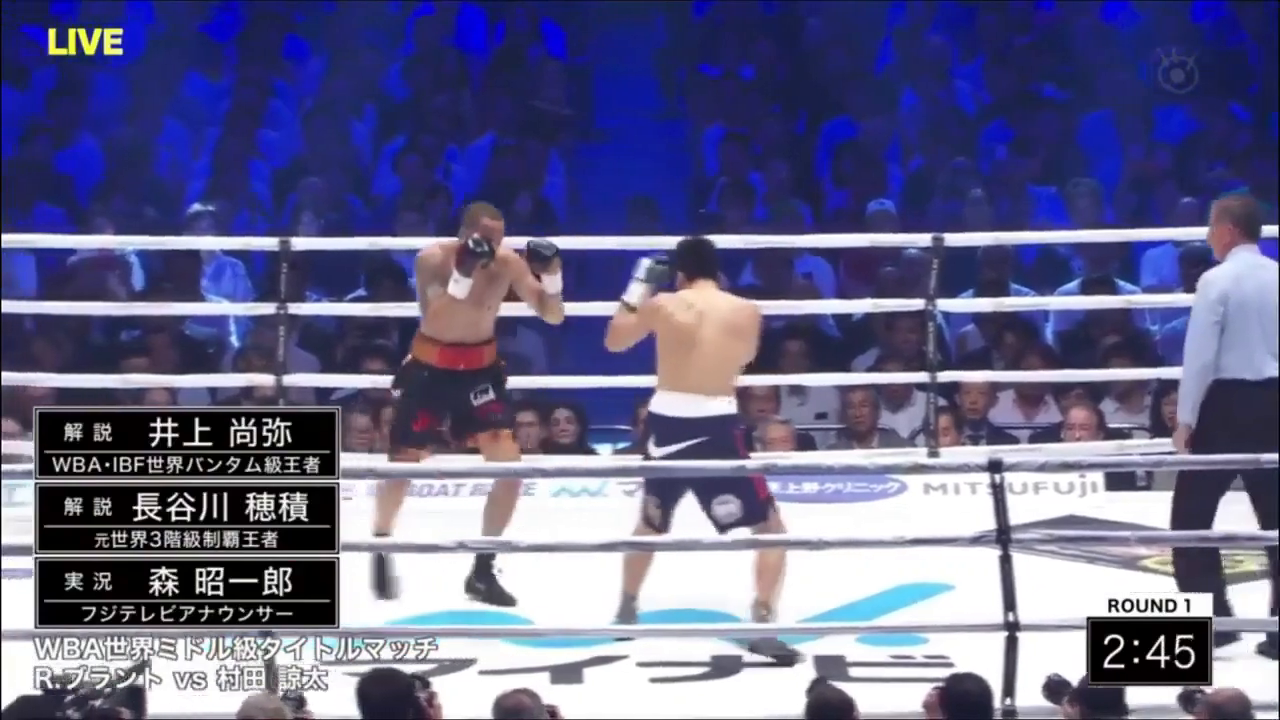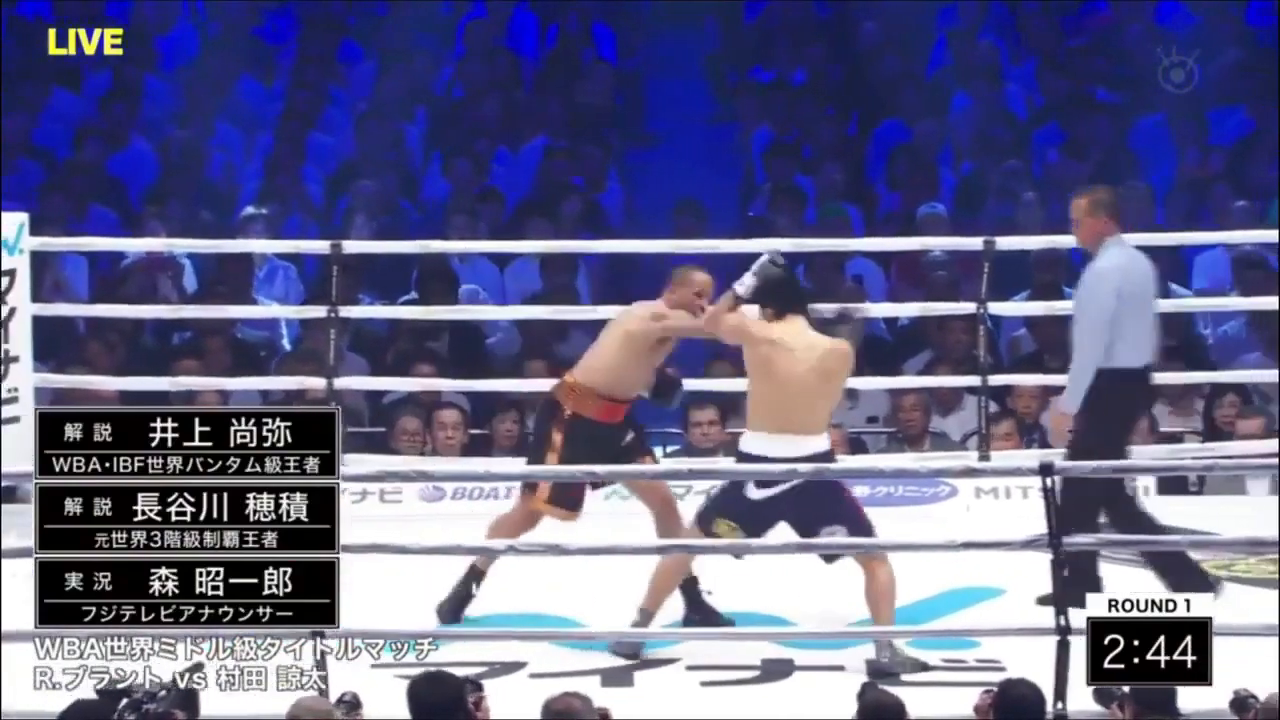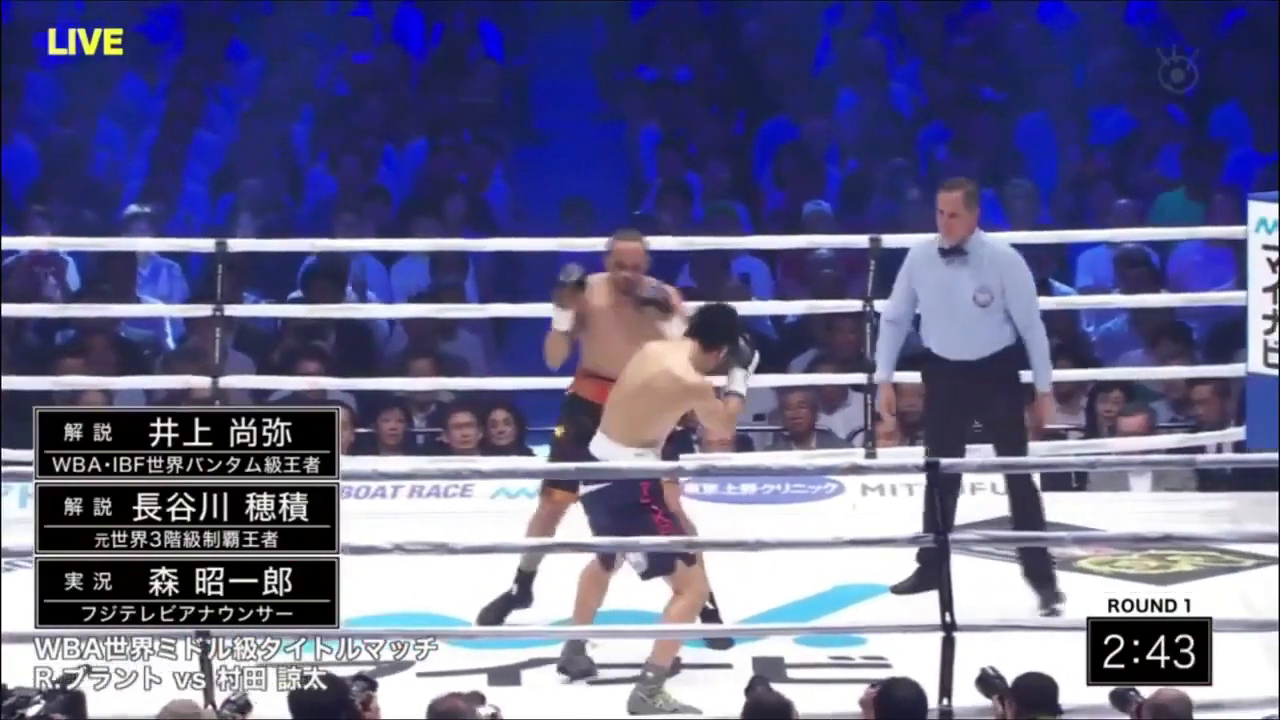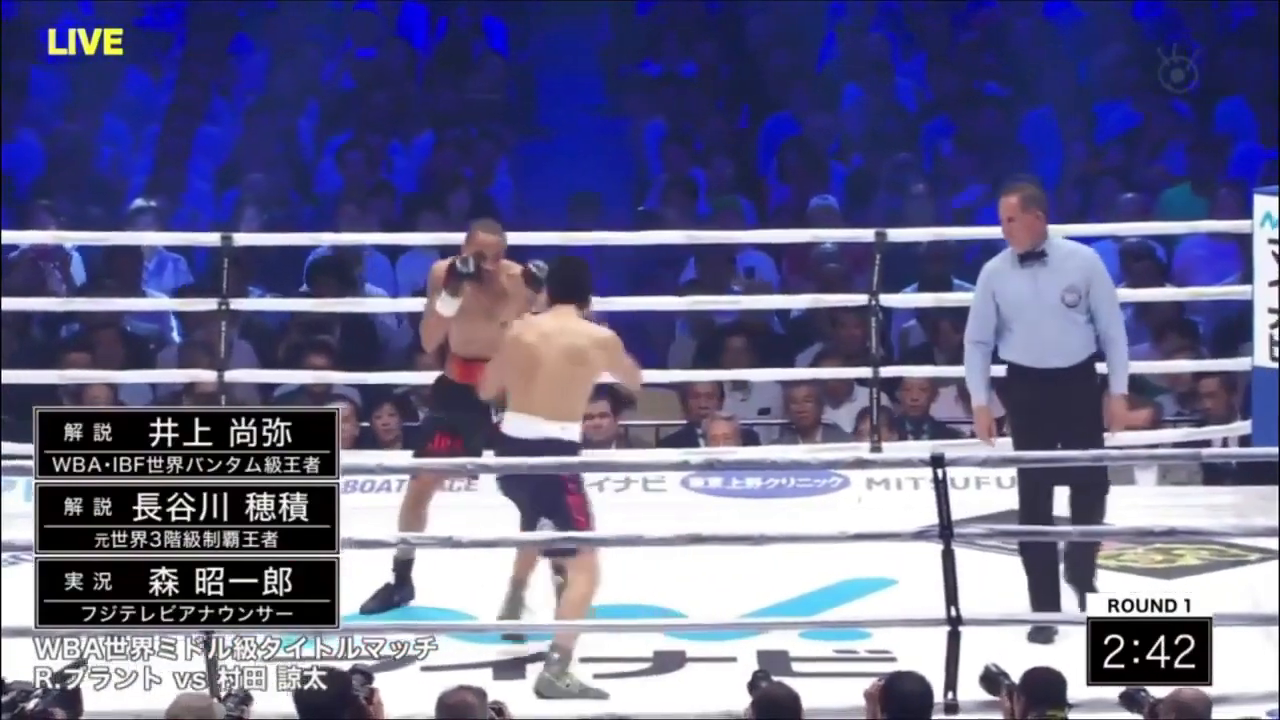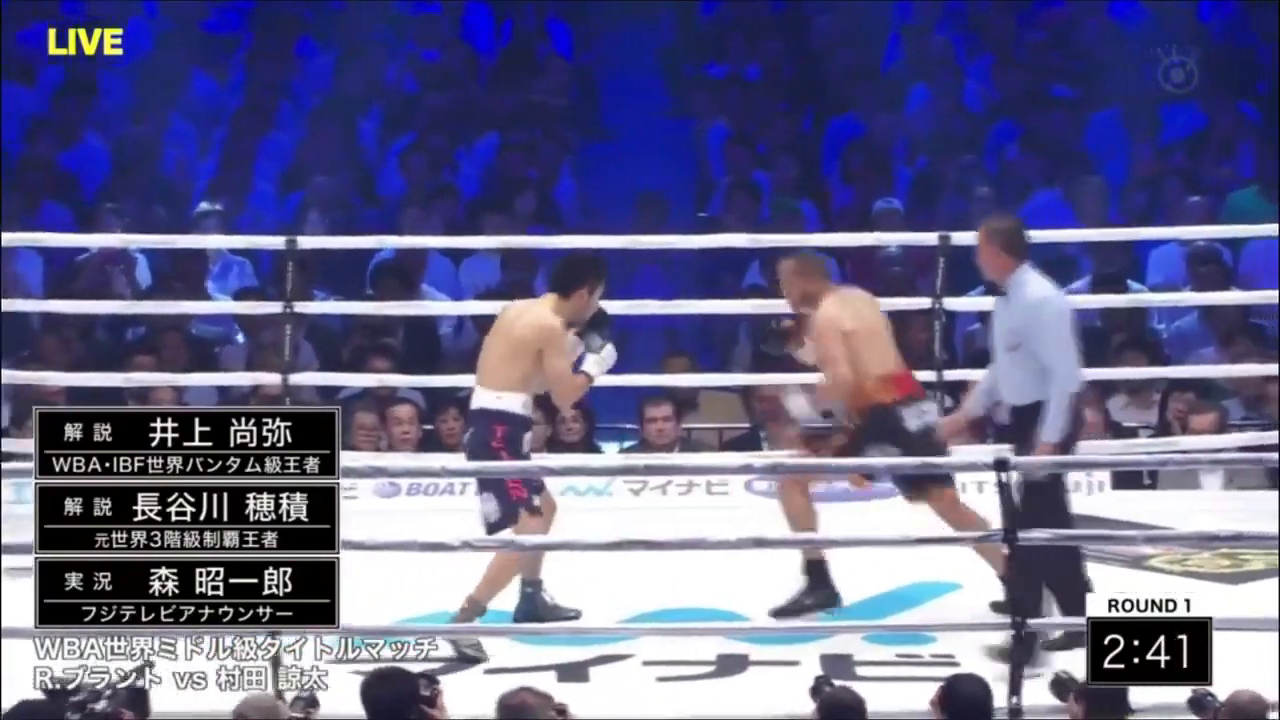
dt=1s
person 1, frame 1
left shoulder: (1218, 280)
left elbow: (1200, 357)
left wrist: (1185, 418)
left hip: (1231, 404)
left knee: (1191, 512)
left ankle: (1210, 617)
person 1, frame 2
left shoulder: (1102, 271)
right shoulder: (1139, 263)
left elbow: (1091, 345)
left wrist: (1066, 407)
left hip: (1109, 386)
right hip: (1132, 380)
left knee: (1103, 493)
right knee: (1084, 484)
left ankle: (1187, 578)
right ankle: (1079, 580)
person 1, frame 3
left shoulder: (1004, 260)
right shoulder: (920, 258)
left elbow: (1030, 326)
right elbow: (895, 319)
left wrist: (1043, 389)
right wrist: (885, 379)
left hip: (995, 373)
right hip: (944, 374)
left knee: (1016, 472)
right knee: (940, 474)
left ankle: (1041, 578)
right ankle: (931, 566)
person 1, frame 4
left shoulder: (1083, 261)
right shoulder: (994, 273)
left elbow: (1112, 328)
right elbow: (977, 342)
left wrist: (1118, 390)
right wrist: (980, 402)
left hip: (1079, 383)
right hip: (1026, 388)
left knee: (1092, 483)
right knee: (1034, 496)
left ankle: (1080, 567)
right ankle: (1045, 606)
person 1, frame 5
left shoulder: (1042, 300)
right shoulder: (1006, 298)
left elbow: (1063, 376)
left wrist: (1048, 441)
right wrist: (968, 412)
left hip: (1047, 420)
right hip: (1024, 417)
left knee: (1029, 523)
right knee: (1048, 521)
left ankle: (1027, 635)
right ankle: (1074, 620)
person 2, frame 1
left shoulder: (662, 304)
right shoulder: (747, 312)
left elbow: (614, 342)
left wrist: (638, 287)
left hip: (666, 427)
right hip: (716, 431)
left knee: (650, 525)
right knee: (770, 528)
left ankle: (626, 612)
right ankle: (762, 623)
person 2, frame 2
left shoulder: (757, 334)
right shoulder: (841, 351)
left elbow: (712, 322)
left wrist: (749, 280)
left hip: (757, 468)
left knee: (690, 542)
right knee: (874, 557)
left ankle: (636, 630)
right ankle: (886, 651)
person 2, frame 3
left shoulder: (651, 349)
right shoulder: (692, 382)
right elbow: (724, 427)
right wrist: (741, 375)
right hip: (628, 484)
left knee: (606, 560)
right knee: (693, 585)
left ankle: (574, 651)
right ankle: (648, 689)
person 2, frame 4
left shoulder: (520, 330)
right shoulder: (601, 339)
left elbow: (487, 389)
right elbow: (633, 382)
left hip: (513, 447)
right hip: (555, 455)
left knee: (537, 527)
right knee: (583, 569)
left ankle: (513, 603)
right ankle: (555, 670)
person 2, frame 5
left shoulder: (521, 310)
right shoulder: (550, 325)
right elbow: (564, 397)
left wrist: (578, 339)
right wrist: (596, 361)
left hip: (499, 425)
right hip: (499, 429)
left knee: (544, 508)
right knee: (529, 529)
left ankle: (532, 598)
right ankle: (465, 618)
person 3, frame 1
left shoulder: (509, 262)
right shoulder: (432, 259)
left elbow: (553, 317)
right elbow: (434, 323)
left wrist: (551, 274)
right wrist: (462, 273)
left hip: (481, 367)
right hip: (430, 367)
left knee: (510, 470)
right knee: (402, 466)
left ankle: (483, 570)
right ankle: (382, 552)
person 3, frame 2
left shoulder: (664, 321)
right shoulder: (659, 315)
left wrist: (660, 378)
left hip: (612, 417)
right hip: (574, 414)
left knee: (663, 499)
right knee: (531, 511)
left ankle: (693, 599)
right ankle: (470, 582)
person 3, frame 3
left shoulder: (665, 297)
right shoulder: (587, 291)
right elbow: (553, 362)
left wrist: (667, 319)
right wrist: (563, 309)
right hip: (589, 405)
right knee: (552, 504)
right ankle: (520, 588)
person 3, frame 4
left shoulder: (520, 280)
right shoulder: (443, 273)
right elbow: (429, 343)
left wrist: (541, 294)
right wrist: (451, 293)
right hip: (458, 385)
right knee: (421, 483)
right ankle: (401, 579)
person 3, frame 5
left shoulder: (825, 318)
right shoulder: (858, 299)
left elbow: (842, 381)
left wrist: (800, 406)
right wrist: (809, 350)
left hip: (881, 413)
right hip: (911, 405)
left knee: (792, 479)
right knee: (948, 504)
left ankle: (819, 585)
